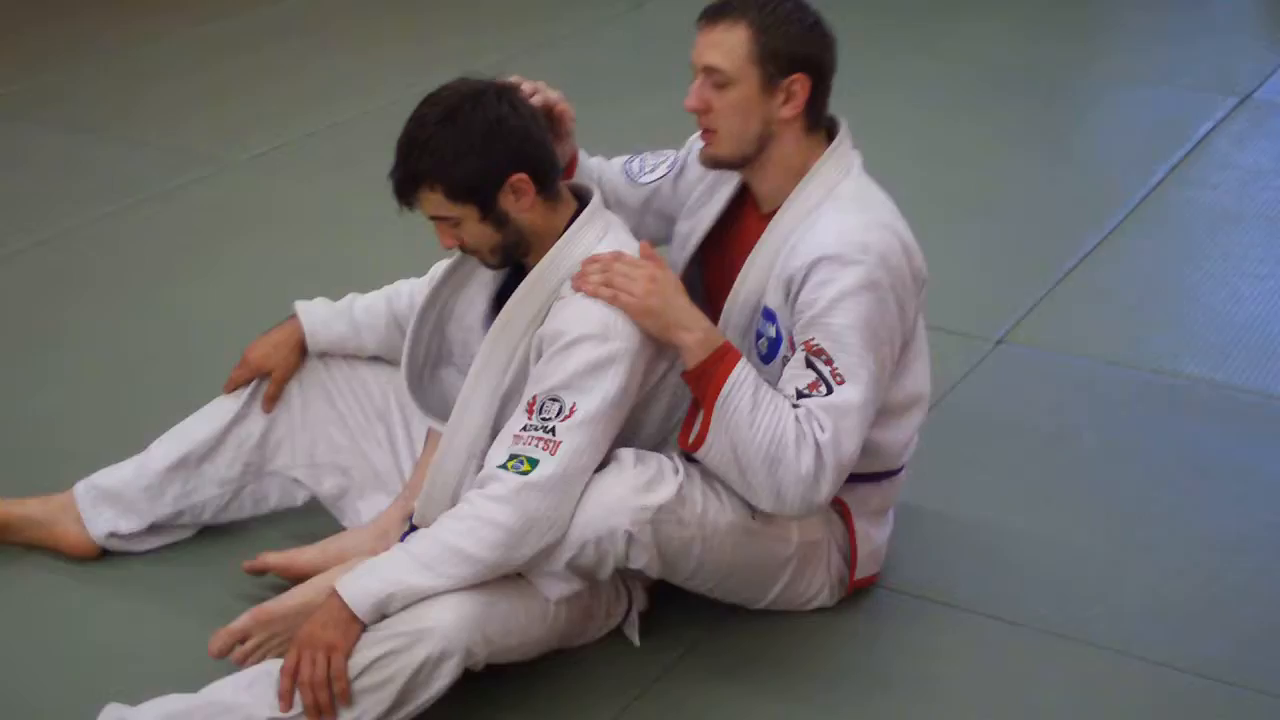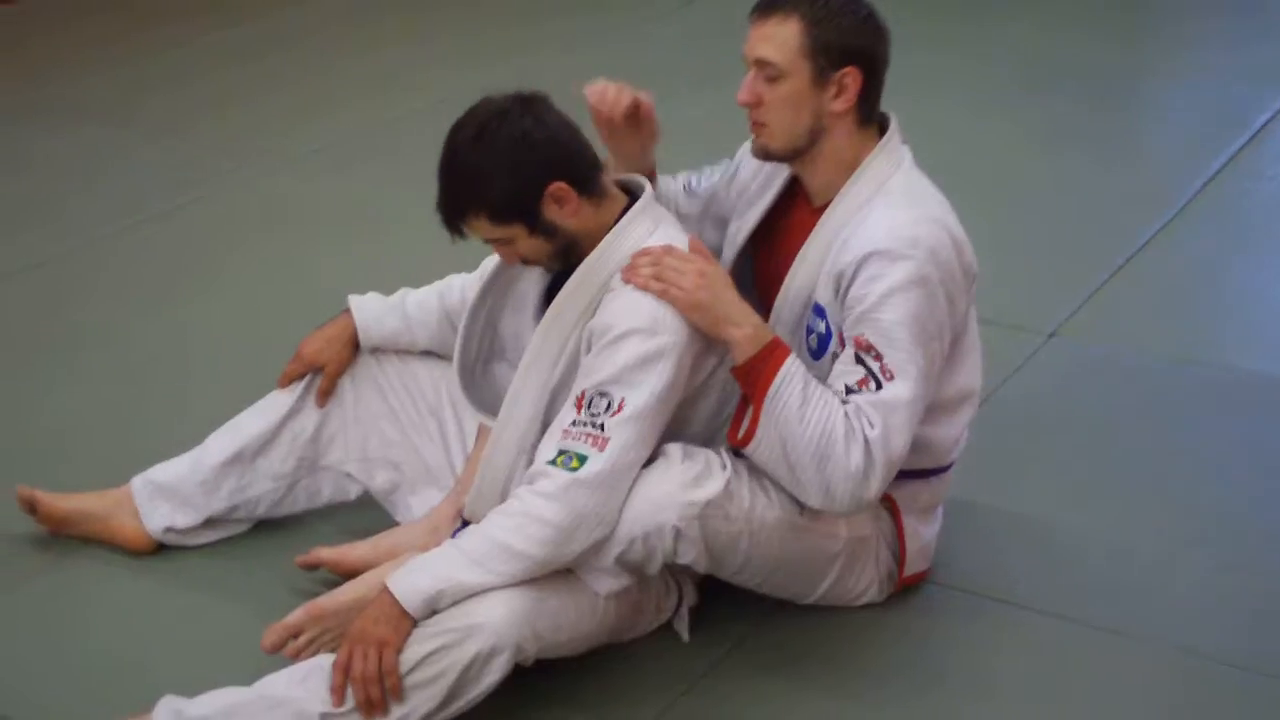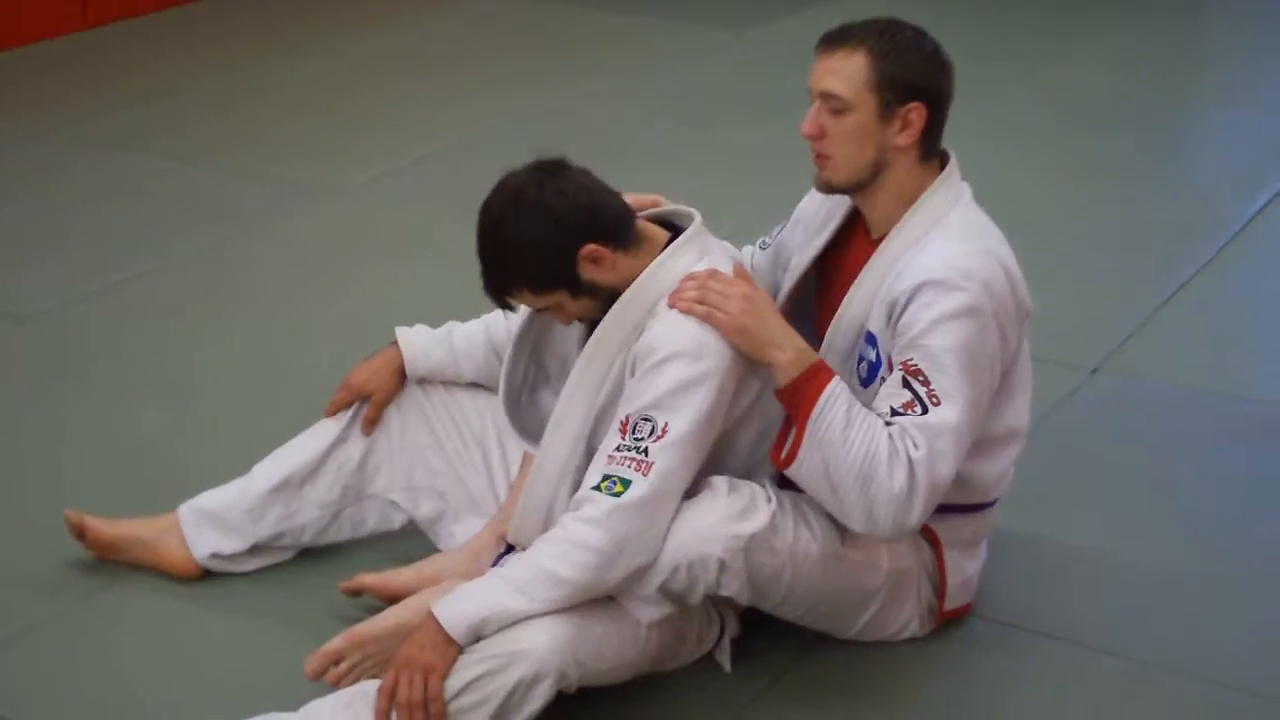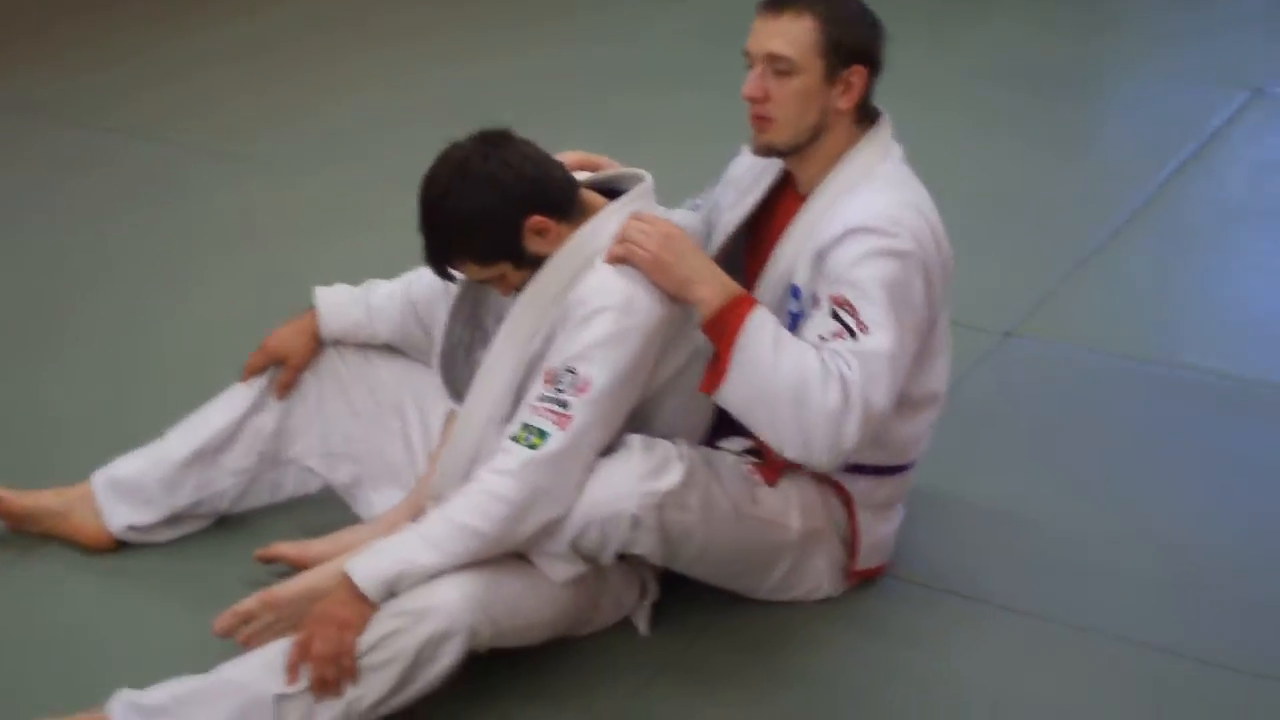
dt=0.4s
person 1, frame 1
left shoulder: (599, 322)
right shoulder: (522, 232)
left elbow: (517, 518)
right elbow: (434, 302)
left wrist: (354, 599)
right wrist: (306, 329)
right hip: (479, 473)
left knee: (433, 626)
right knee: (289, 390)
right ankle: (92, 515)
person 1, frame 2
left shoulder: (647, 316)
right shoulder: (583, 228)
left elbow: (568, 511)
right elbow: (481, 301)
left wrist: (404, 594)
right wrist: (358, 324)
right hip: (535, 466)
left knee: (484, 621)
right knee: (345, 383)
right ankle: (145, 510)
person 1, frame 3
left shoulder: (689, 344)
right shoulder: (639, 249)
left elbow: (612, 537)
right elbow: (522, 335)
left wrist: (452, 623)
right wrist: (405, 355)
right hip: (581, 494)
left knee: (528, 647)
right knee: (392, 411)
right ankle: (193, 537)
person 1, frame 4
left shoulder: (618, 304)
right shoulder: (574, 217)
left elbow: (525, 488)
right elbow: (450, 299)
left wrist: (365, 581)
right wrist: (321, 319)
right hip: (497, 454)
left knee: (439, 606)
right knee: (314, 375)
right ankle: (111, 505)
person 2, frame 1
left shoulder: (853, 255)
right shoulder: (724, 163)
left elbow: (802, 475)
right elbow: (609, 198)
left wrist: (690, 334)
right wrist: (556, 154)
left hip: (806, 527)
right hip: (714, 442)
left knee: (624, 500)
person 2, frame 2
left shoulder: (903, 251)
right shoulder: (777, 161)
left elbow: (851, 472)
right elbow: (681, 223)
left wrist: (740, 329)
right wrist: (636, 162)
left hip: (859, 523)
right hip: (769, 435)
left knee: (671, 497)
person 2, frame 3
left shoulder: (957, 282)
right shoulder: (841, 199)
left elbow: (893, 497)
right elbow: (756, 285)
left wrist: (784, 353)
left hip: (900, 556)
right hip: (817, 468)
left knee: (717, 531)
person 2, frame 4
left shoulder: (883, 232)
right shoulder: (773, 157)
left elbow: (830, 423)
right elbow: (693, 244)
left wrist: (707, 288)
left hip: (819, 508)
right hip: (736, 426)
left knee: (630, 484)
